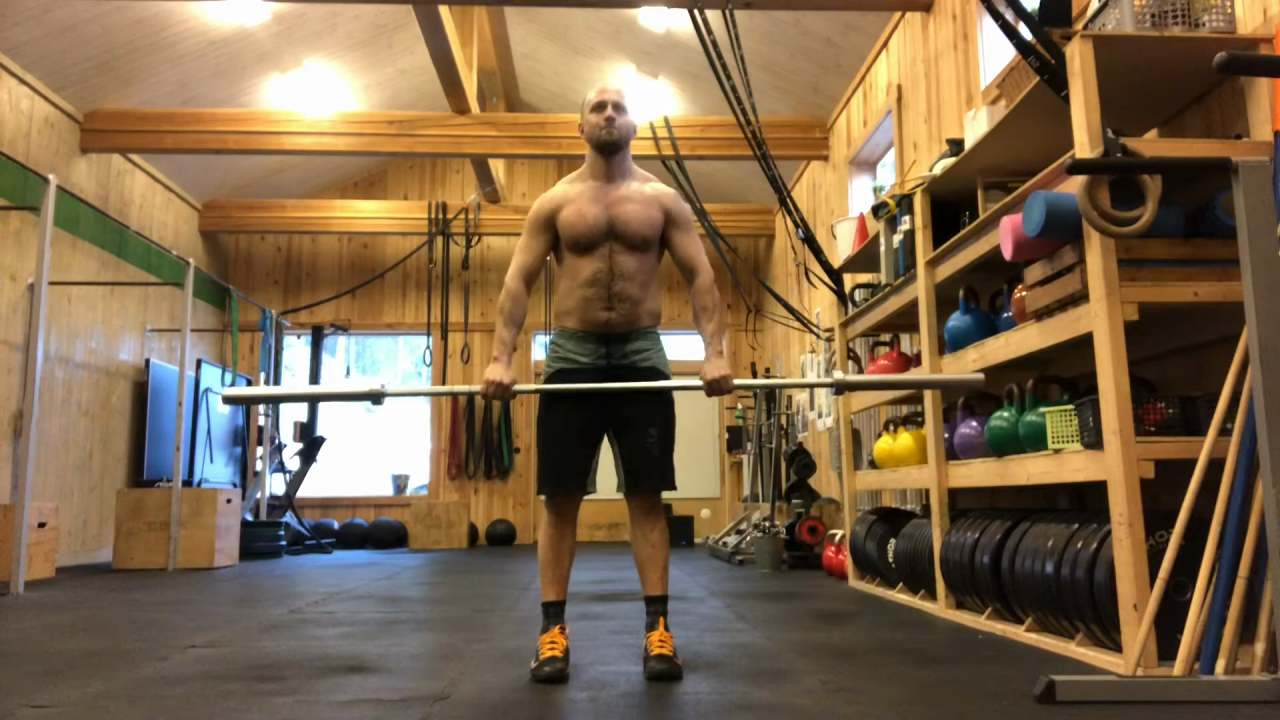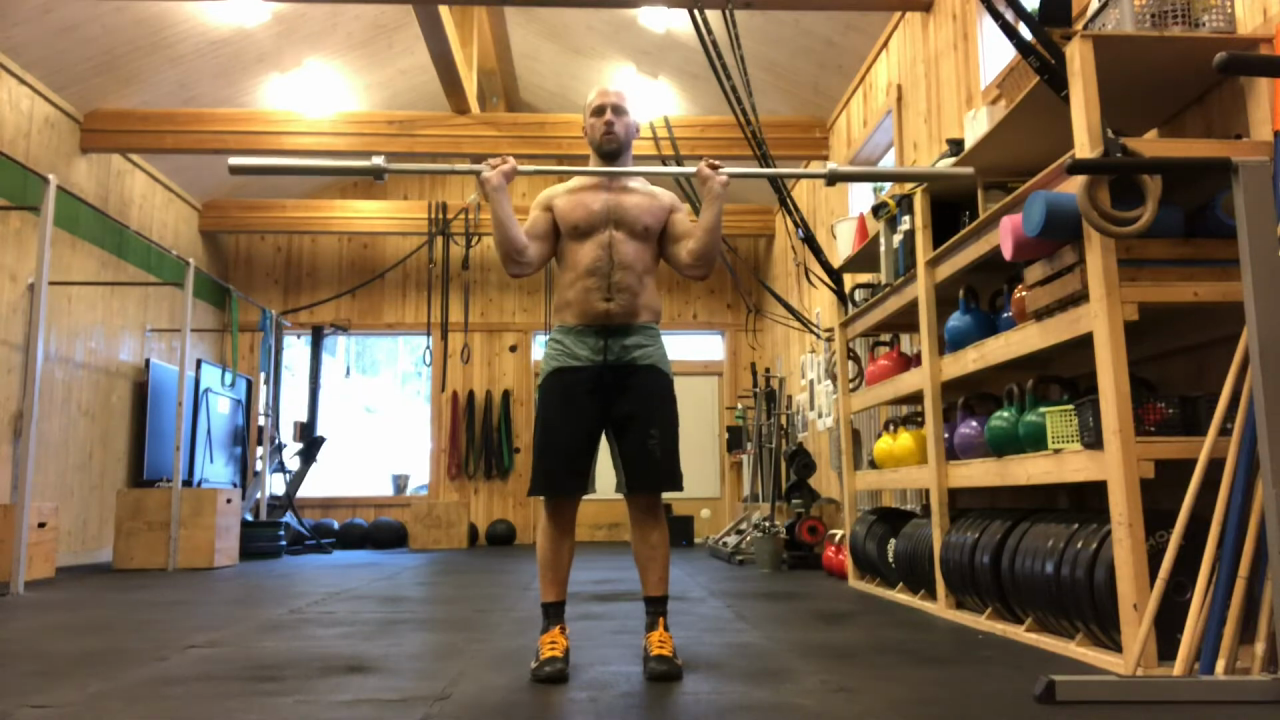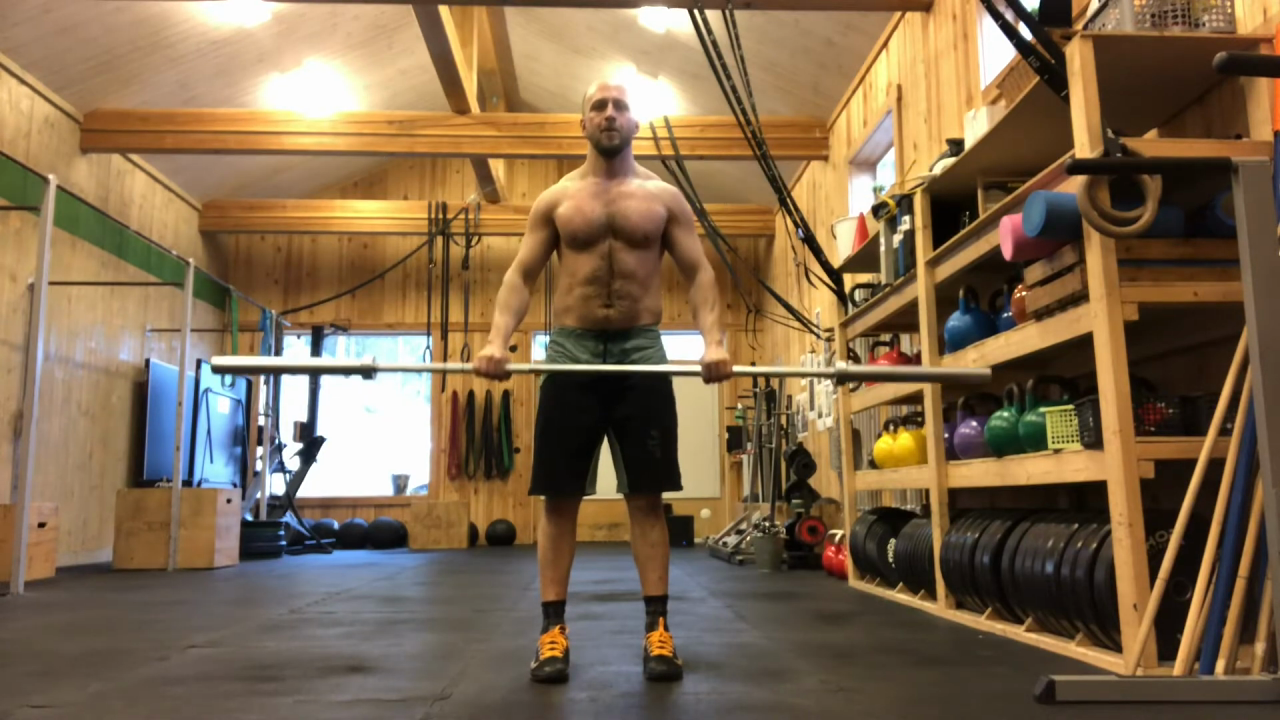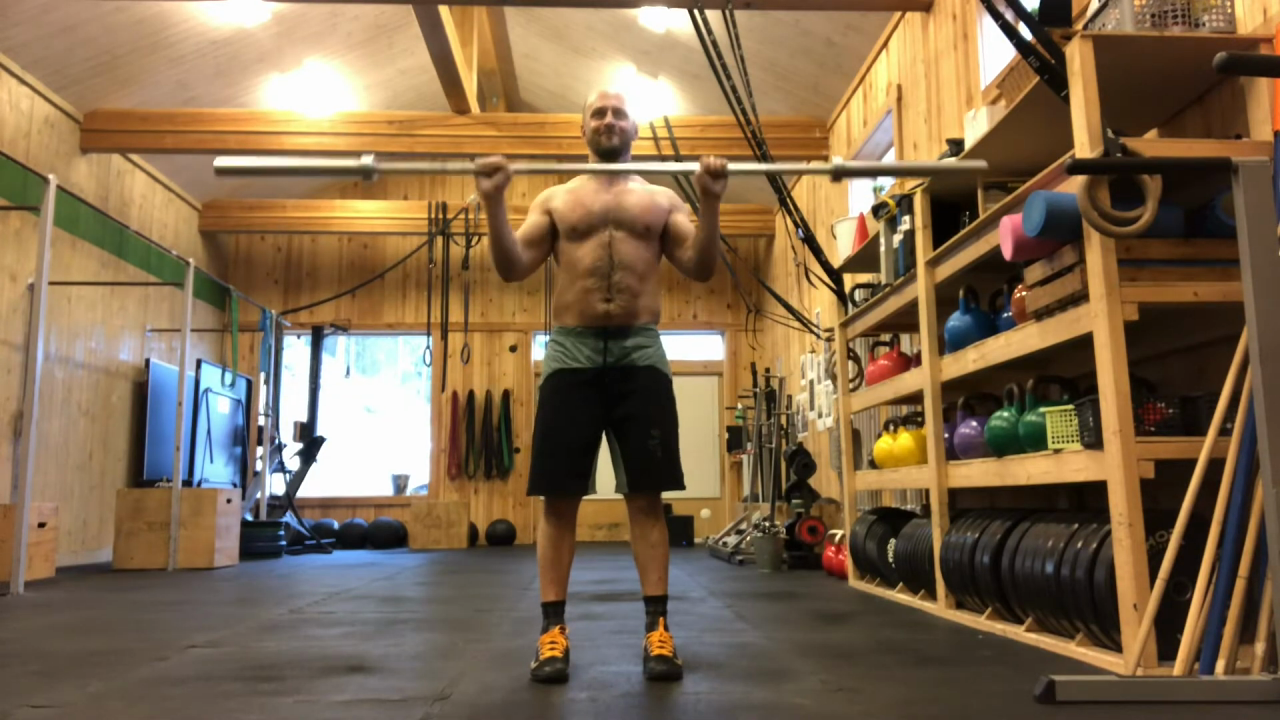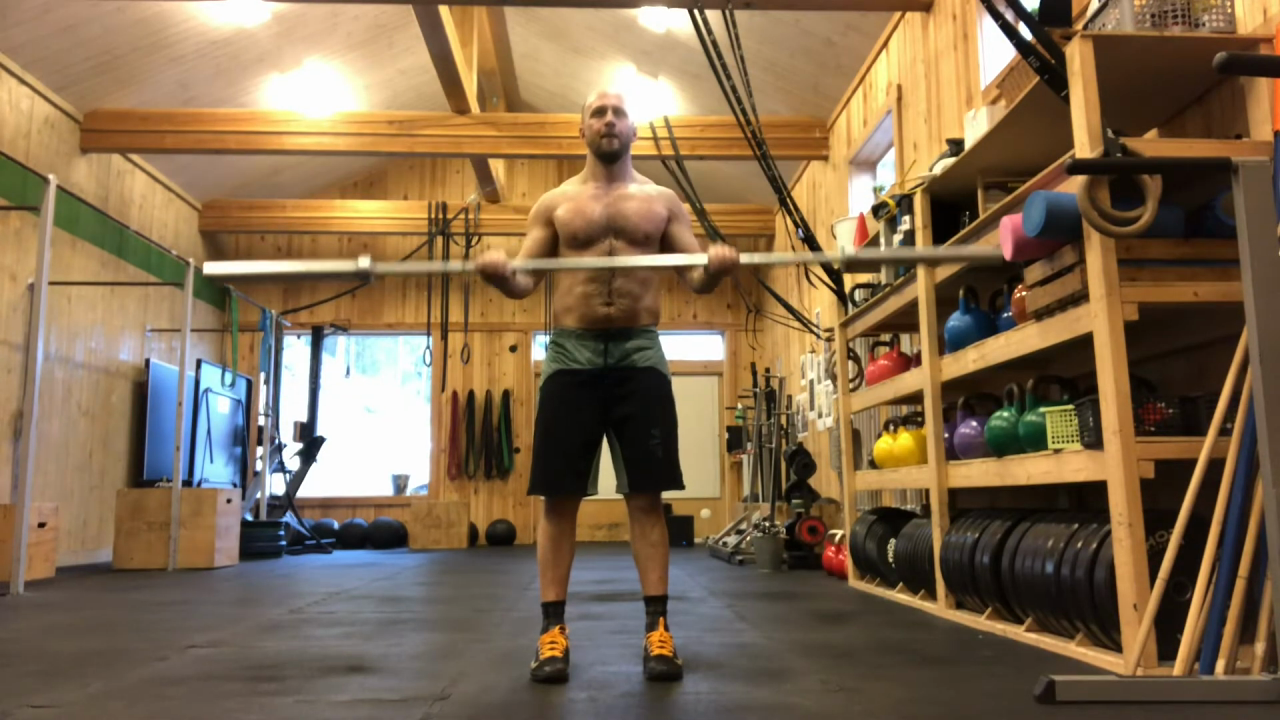
dt=1s
person 1, frame 1
left shoulder: (663, 199)
right shoulder: (554, 201)
left elbow: (700, 275)
right elbow: (518, 279)
left wrist: (715, 352)
right wrist: (500, 356)
left hip: (641, 356)
right hip: (571, 356)
left knee: (646, 495)
right knee: (561, 498)
left ankle: (657, 628)
right ankle: (553, 629)
person 1, frame 2
left shoulder: (663, 198)
right shoulder: (555, 197)
left elbow: (699, 264)
right elbow: (518, 261)
left wrist: (713, 196)
right wrist: (497, 193)
left hip: (641, 353)
right hip: (572, 353)
left knee: (647, 495)
right knee: (559, 496)
left ankle: (658, 629)
right ankle: (553, 630)
person 1, frame 3
left shoulder: (665, 198)
right shoulder: (555, 199)
left elbow: (698, 273)
right elbow: (520, 274)
left wrist: (713, 340)
right wrist: (497, 339)
left hip: (642, 354)
right hip: (571, 354)
left knee: (647, 496)
right knee: (560, 497)
left ankle: (657, 629)
right ankle: (553, 631)
person 1, frame 4
left shoulder: (663, 198)
right shoulder: (555, 198)
left elbow: (701, 268)
right elbow: (512, 267)
left wrist: (711, 202)
right wrist: (494, 201)
left hip: (640, 353)
right hip: (572, 353)
left knee: (646, 495)
right knee: (559, 496)
left ankle: (657, 628)
right ankle: (553, 630)
person 1, frame 5
left shoulder: (662, 200)
right shoulder: (555, 202)
left elbow: (691, 266)
right elbow: (527, 275)
left wrist: (714, 265)
right wrist: (502, 271)
left hip: (640, 355)
right hip: (570, 356)
left knee: (646, 495)
right knee: (559, 496)
left ankle: (657, 628)
right ankle: (553, 630)
